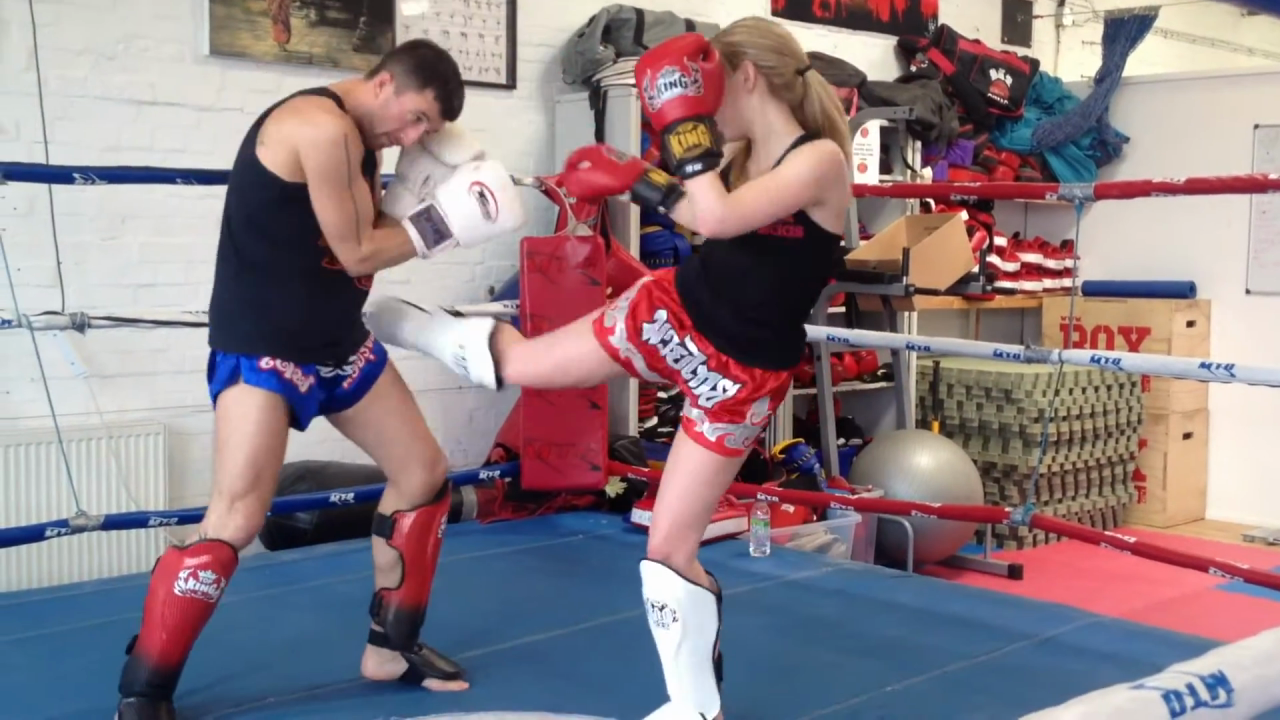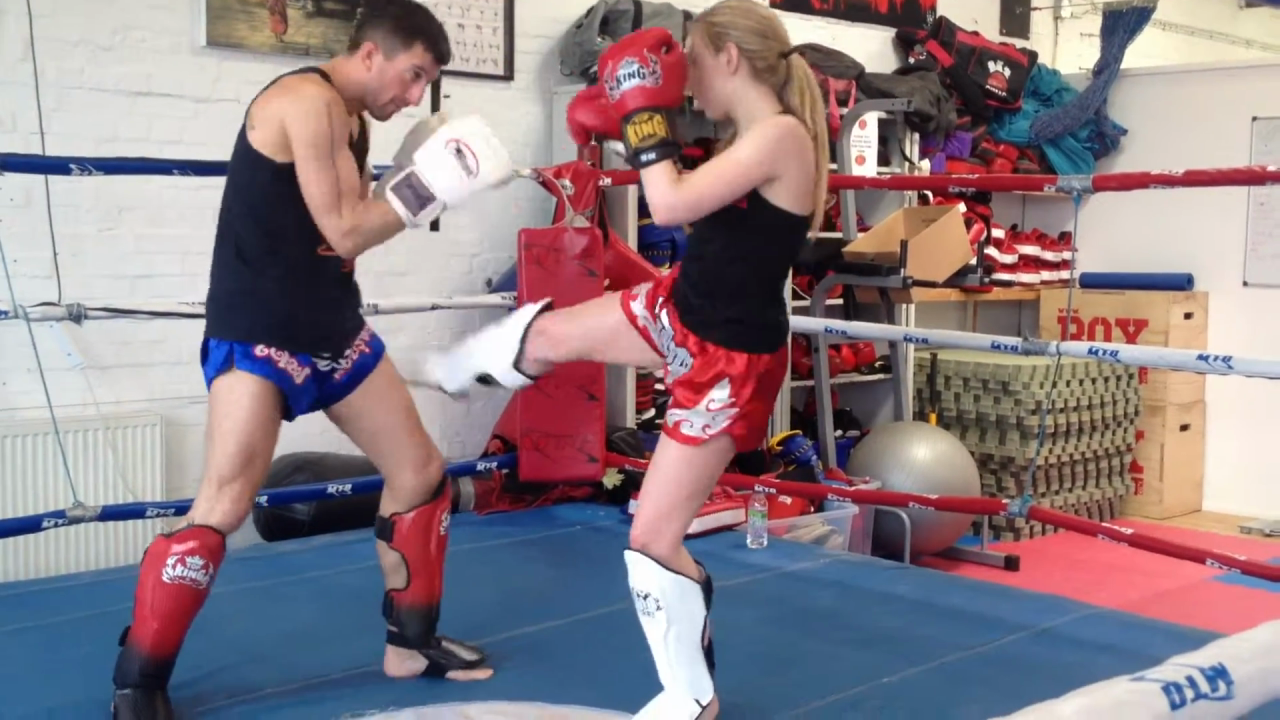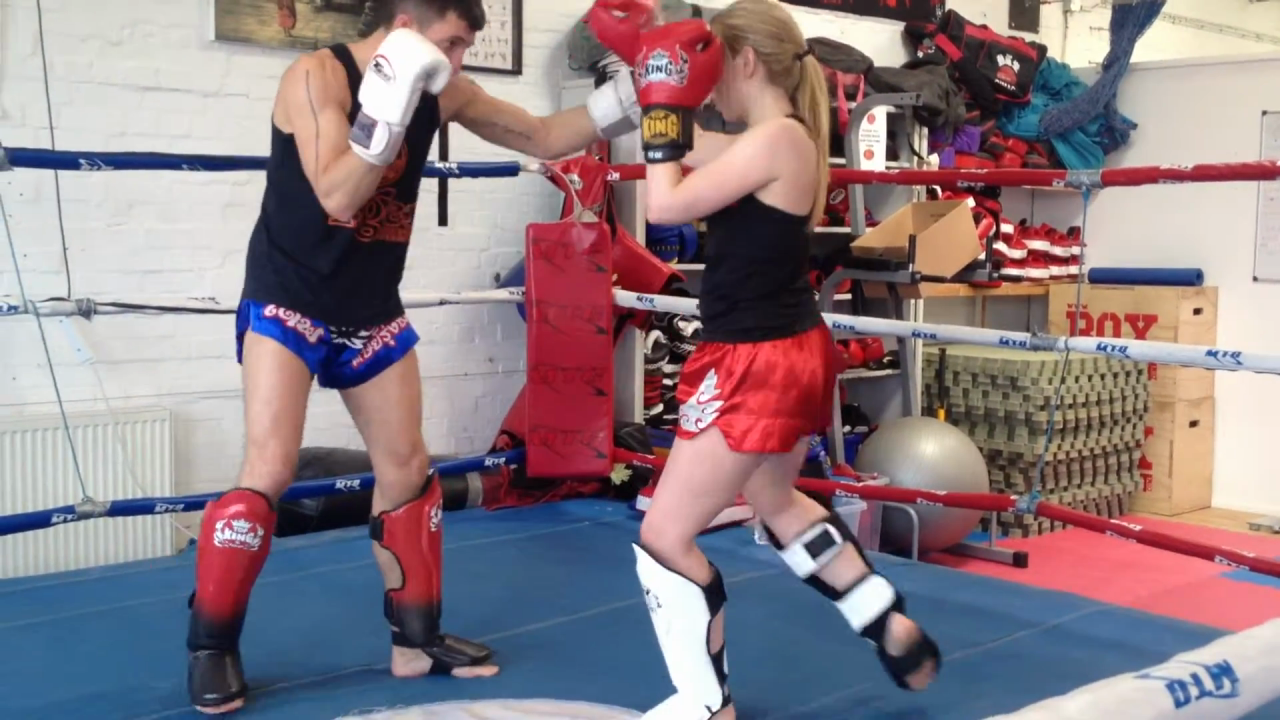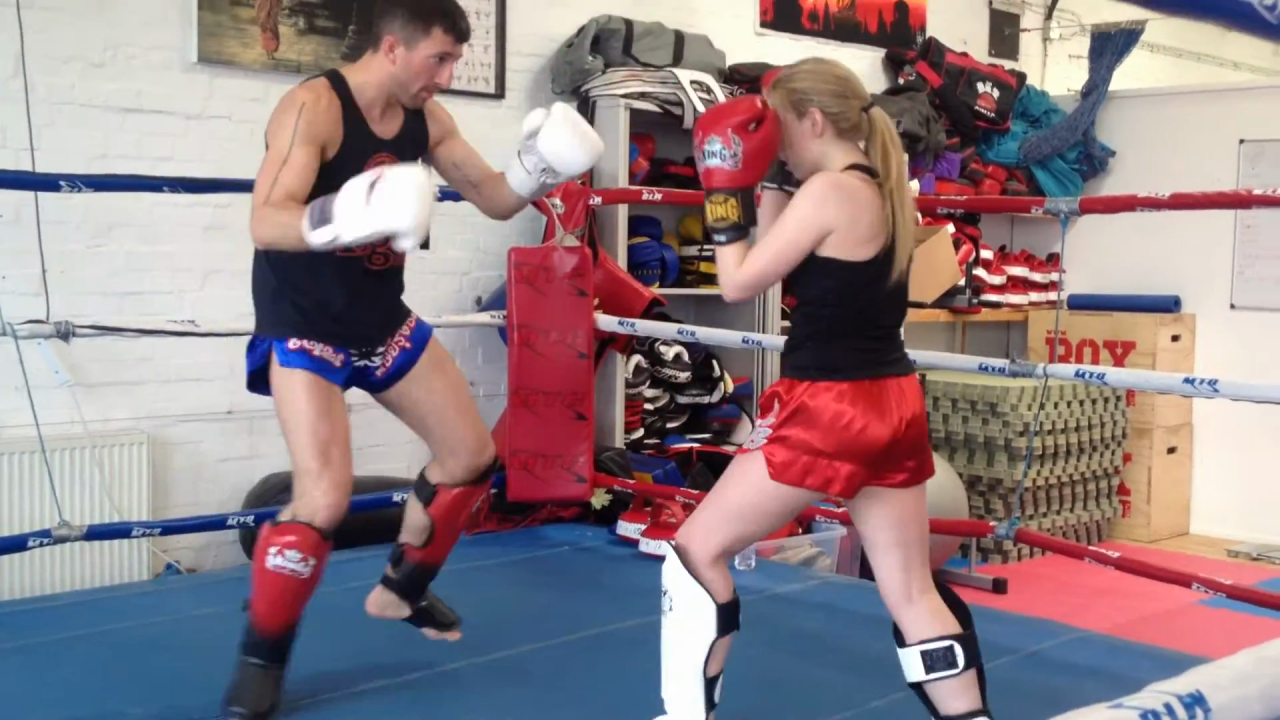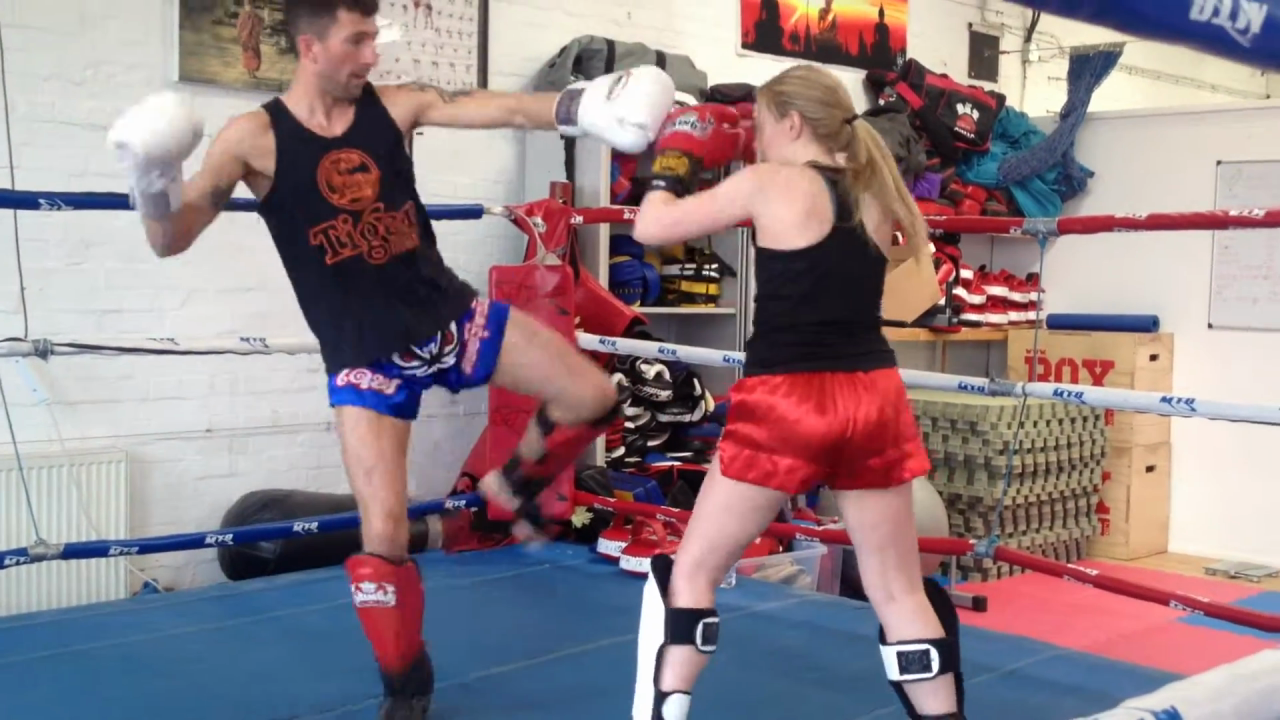
dt=0.3s
person 1, frame 1
left shoulder: (358, 138)
right shoulder: (321, 126)
right elbow: (358, 255)
left wrist: (430, 195)
right wrist: (446, 219)
left hip: (337, 343)
right hip: (263, 344)
left knee: (424, 475)
right knee: (234, 521)
left ankle: (391, 644)
person 1, frame 2
left shoulder: (356, 118)
right shoulder: (306, 101)
right elbow: (348, 232)
left wrist: (426, 170)
right wrist: (433, 184)
left hip: (336, 329)
right hip: (258, 334)
left knee: (421, 473)
right knee: (223, 508)
left ankle: (413, 639)
person 1, frame 3
left shoulder: (437, 87)
right shoulder: (318, 74)
left elbow: (536, 137)
right elbow: (339, 199)
left wrist: (617, 104)
right wrist: (386, 112)
left hip: (371, 312)
right hip: (289, 301)
left knee: (405, 474)
right knee: (268, 472)
left ankle: (416, 639)
right ankle: (212, 648)
person 1, frame 4
left shoulder: (427, 119)
right shoulder: (311, 106)
left elbow: (497, 198)
right elbow: (268, 226)
left wrist: (544, 163)
right wrist: (347, 214)
left hip: (382, 323)
right hip: (304, 327)
left knee: (469, 453)
right knee: (323, 500)
left ankle: (402, 584)
right ankle: (261, 658)
person 1, frame 5
left shoulder: (392, 103)
right shoulder: (254, 136)
left elbow: (496, 107)
right elbow: (172, 238)
left wrist: (588, 105)
right wrist: (151, 175)
left hip: (450, 314)
right hip: (365, 357)
left knee: (594, 397)
right knee: (384, 532)
left ankle: (515, 485)
person 2, frame 1
left shoulder: (822, 160)
right shoulder: (749, 147)
left elbow: (720, 220)
left wrist: (683, 124)
right wrist: (643, 183)
left hip: (742, 372)
right hip: (674, 314)
left knee: (668, 546)
right knee: (524, 363)
right ankle: (404, 322)
person 2, frame 2
left shoulder: (782, 137)
right shoulder: (752, 131)
left elbow: (672, 207)
right elbow: (683, 189)
left wrist: (648, 118)
right wrist: (626, 128)
left hip: (733, 363)
right hip: (678, 310)
left knee: (653, 537)
right knee: (545, 329)
right ankle: (464, 367)
person 2, frame 3
left shoulder: (774, 142)
right shoulder: (784, 137)
left elbow: (664, 205)
right elbow: (705, 155)
left wrist: (664, 106)
right wrist: (645, 68)
left hip: (756, 364)
right hip: (780, 349)
left knee: (664, 536)
right knee: (774, 499)
right ankle: (894, 632)
person 2, frame 4
left shoulder: (826, 192)
right shoulder: (887, 189)
left elbow: (736, 283)
left wrist: (725, 185)
right wrist: (771, 177)
left hip: (828, 408)
right hip: (894, 404)
left knee: (699, 549)
right knee: (911, 590)
person 2, frame 5
left shoulder: (769, 185)
right shoulder: (873, 195)
left elbow: (649, 229)
left wrist: (674, 158)
left hip: (785, 406)
right hip: (871, 398)
left knee: (690, 570)
right knee: (898, 589)
